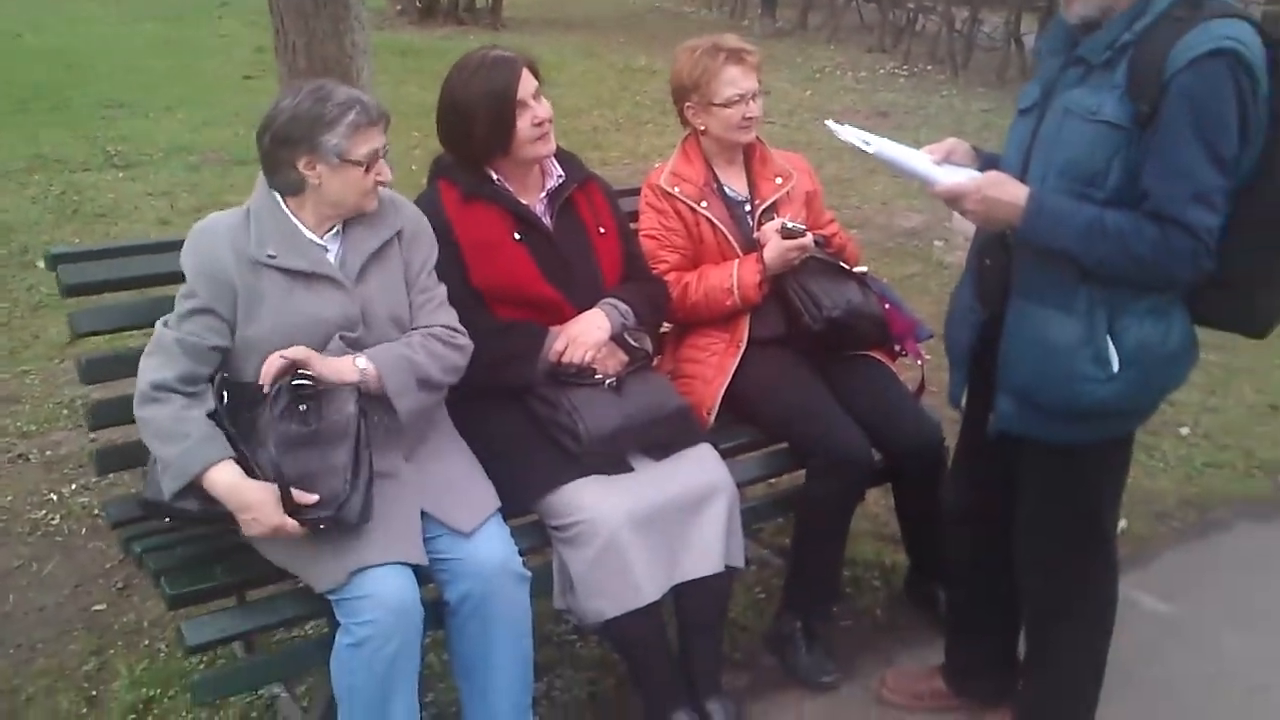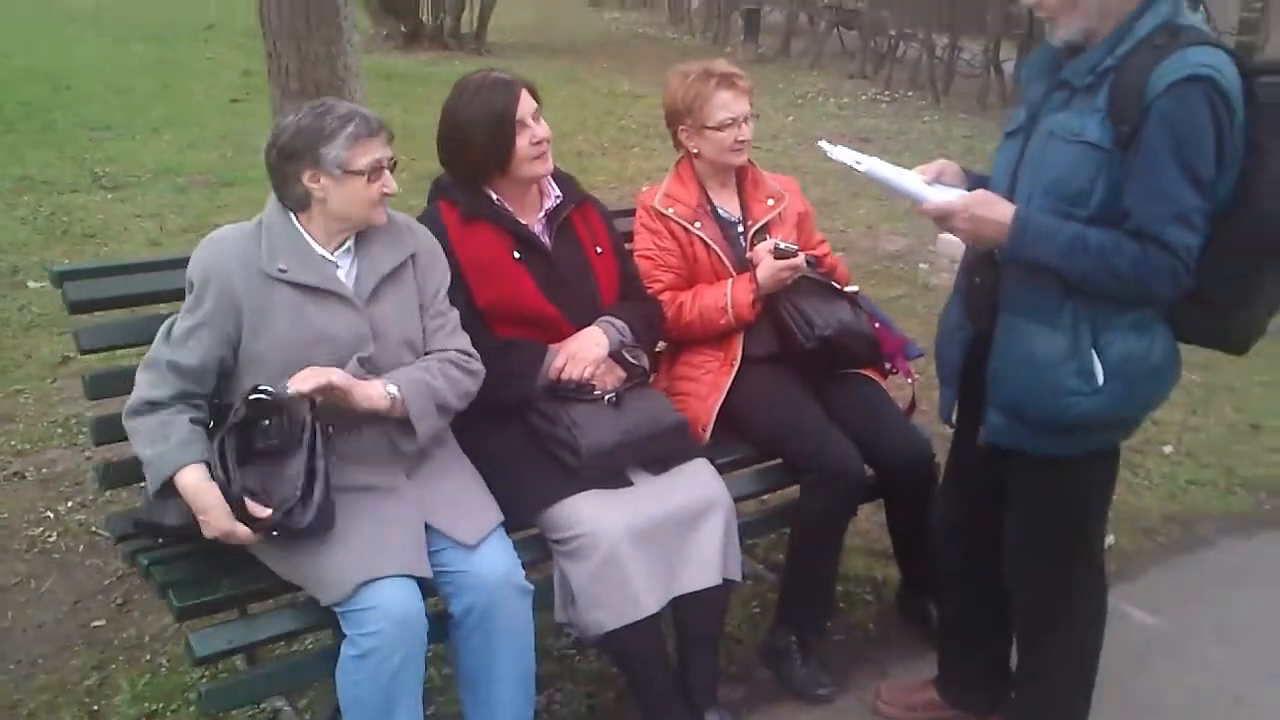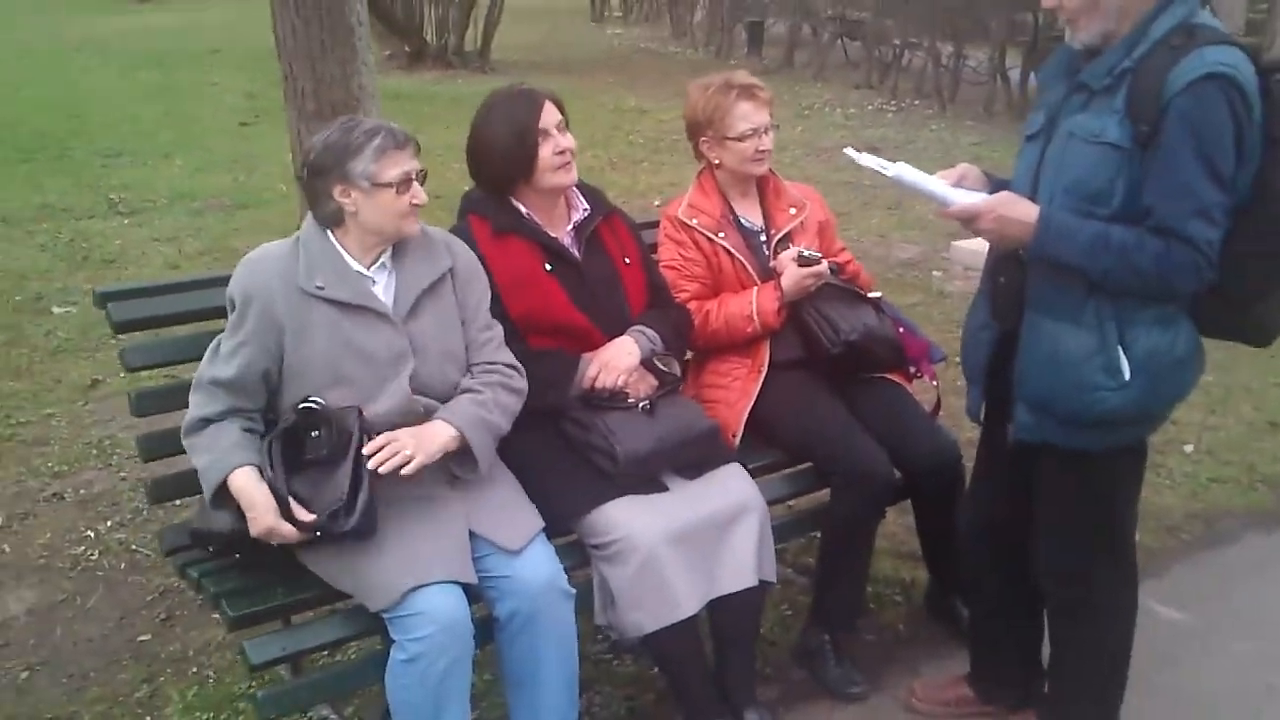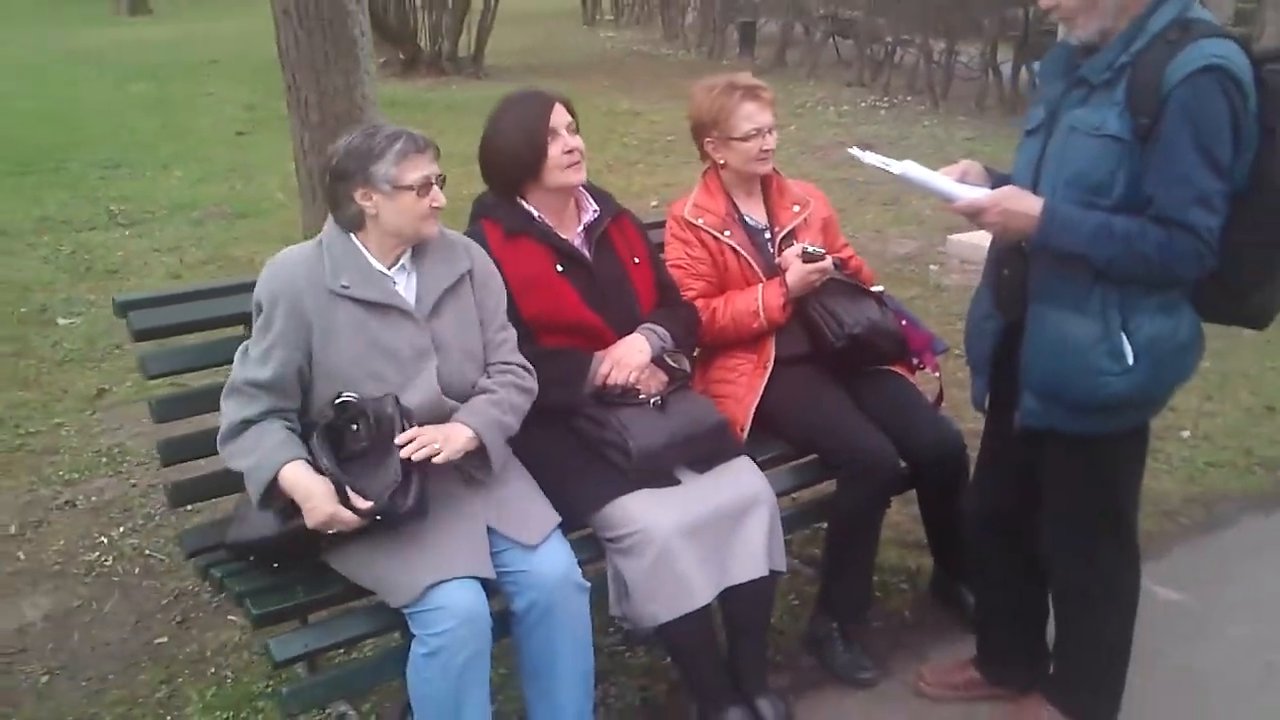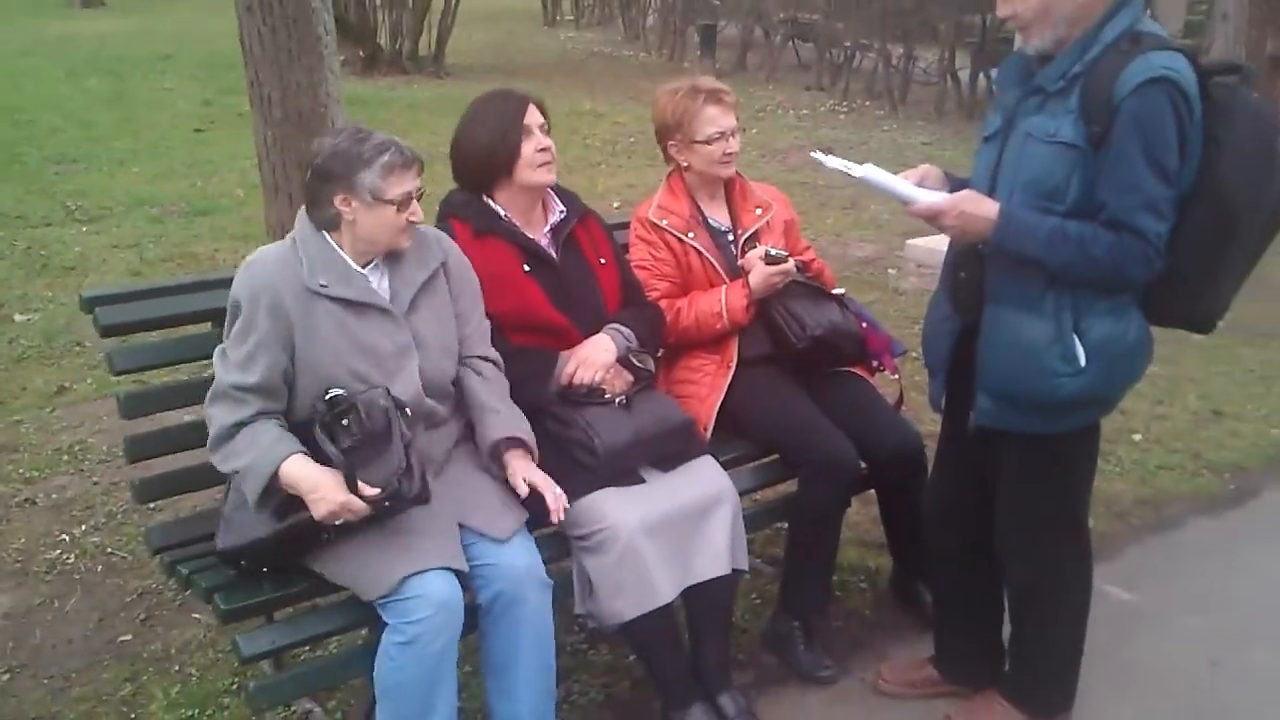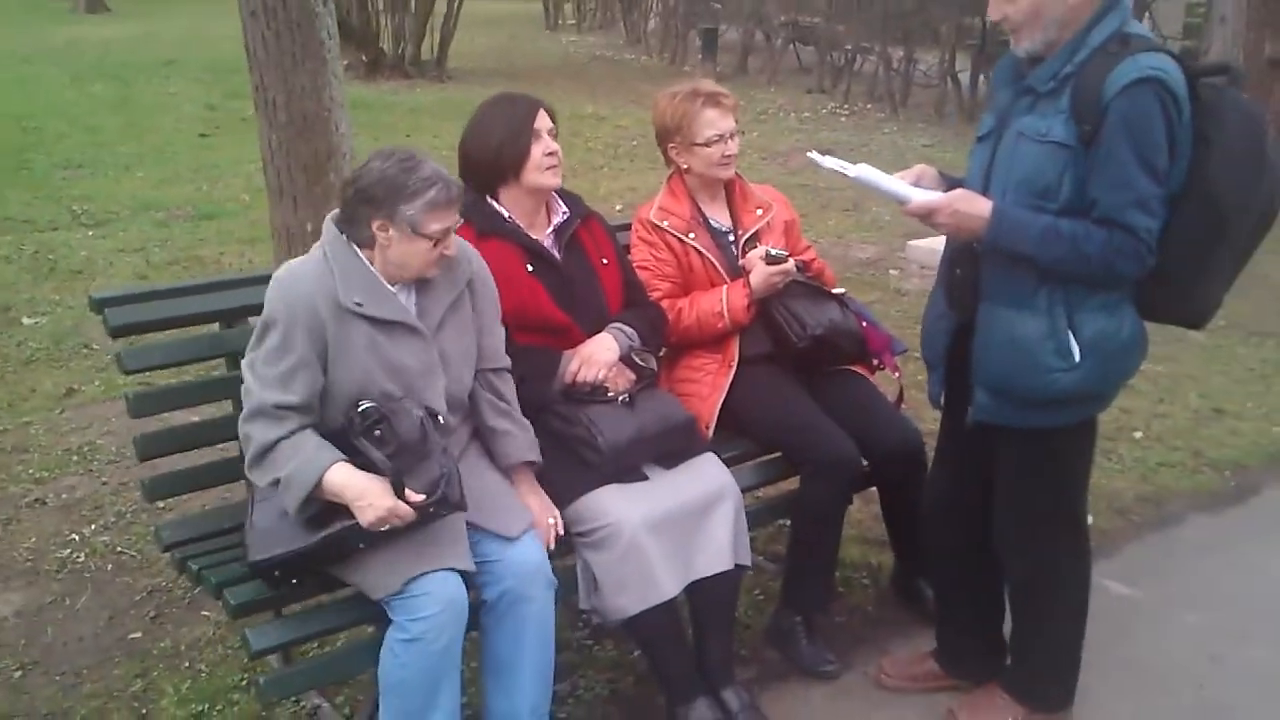
dt=0.2s
person 1, frame 1
left shoulder: (1202, 58)
left elbow: (1181, 247)
left wrist: (1029, 211)
right wrist: (983, 165)
left hip: (1084, 362)
right hip: (1007, 335)
left knee: (1062, 554)
right knee: (978, 518)
person 1, frame 2
left shoulder: (1181, 82)
right shoulder: (1064, 61)
left elbow: (1162, 265)
left wrist: (1016, 230)
right wrist: (972, 185)
left hip: (1071, 376)
right hip: (997, 352)
left knee: (1049, 565)
right knee: (967, 530)
person 1, frame 3
left shoulder: (1200, 81)
right shoulder: (1080, 64)
left elbow: (1183, 260)
left wrist: (1040, 229)
right wrist: (992, 189)
left hip: (1096, 375)
right hip: (1023, 354)
left knee: (1080, 559)
right knee: (994, 527)
person 1, frame 4
left shoulder: (1196, 74)
right shoulder: (1079, 60)
left elbow: (1184, 248)
left wrist: (1043, 221)
right wrist: (995, 183)
left hip: (1099, 360)
right hip: (1025, 341)
left knee: (1084, 541)
right knee: (998, 515)
right ankle: (1007, 662)
person 1, frame 5
left shoulder: (1146, 85)
right shoulder: (1033, 70)
left elbow: (1134, 252)
left wrist: (999, 225)
right wrist: (954, 188)
left hip: (1053, 361)
right hip: (983, 343)
left knee: (1038, 539)
right knee: (954, 513)
right ankle: (963, 658)
person 1, frame 6
left shoulder: (1135, 85)
right shoulder: (1027, 71)
left elbow: (1126, 248)
left wrist: (994, 223)
right wrist: (950, 187)
left hip: (1050, 357)
right hip: (981, 341)
left knee: (1038, 532)
right knee: (955, 508)
right ankle: (966, 652)
person 2, frame 1
left shoulder: (583, 187)
right shoulder: (441, 213)
left elbow: (648, 286)
left wrist: (607, 316)
right wrist: (556, 345)
left hip: (609, 382)
right hip: (510, 399)
left knee: (708, 482)
right knee: (601, 514)
person 2, frame 2
left shoulder: (579, 207)
right shoulder: (443, 232)
left elbow: (644, 305)
left wrist: (604, 334)
right wrist: (556, 361)
left hip: (605, 397)
right hip: (510, 417)
left knee: (704, 497)
right knee: (600, 527)
person 2, frame 3
left shoulder: (606, 220)
right shoulder: (473, 246)
left elbow: (673, 314)
left wrist: (636, 343)
right wrist: (589, 371)
left hip: (638, 406)
right hip: (545, 425)
left knee: (738, 500)
right knee: (639, 532)
person 2, frame 4
left shoulder: (614, 221)
right shoulder: (487, 247)
left elbow: (681, 311)
left wrist: (646, 340)
right wrist: (601, 368)
left hip: (647, 401)
right hip: (558, 422)
left knee: (748, 491)
right knee: (653, 525)
person 2, frame 5
left shoulder: (580, 222)
right shoulder: (455, 245)
left elbow: (645, 312)
left wrist: (612, 340)
right wrist: (566, 367)
left hip: (612, 402)
right hip: (526, 420)
left knee: (711, 490)
right knee: (618, 523)
person 2, frame 6
left shoulder: (585, 224)
right shoulder: (464, 245)
left elbow: (648, 312)
left wrist: (615, 339)
right wrist: (569, 367)
left hip: (615, 401)
right hip: (531, 418)
left knee: (714, 488)
right knee: (621, 519)
person 3, frame 1
left shoulder: (791, 170)
right shoulder: (667, 192)
left elbow: (837, 246)
right elbow: (670, 293)
left wrist: (814, 252)
right wrist: (760, 266)
right hip: (734, 346)
left knee: (919, 437)
right knee: (844, 452)
left ankle: (932, 575)
right ankle: (798, 622)
person 3, frame 2
left shoulder: (782, 192)
right shoulder: (660, 212)
left elbow: (827, 266)
right elbow: (664, 313)
left wrist: (805, 272)
right wrist: (753, 286)
right hip: (727, 364)
left knee: (910, 453)
right knee: (838, 466)
left ankle: (922, 589)
right ankle: (793, 634)
person 3, frame 3
left shoulder: (804, 201)
right shoulder: (685, 224)
left elbow: (850, 274)
right elbow: (691, 322)
left wrist: (827, 279)
right wrist: (778, 294)
right hip: (754, 372)
left knee: (938, 455)
right knee: (867, 469)
left ankle: (951, 589)
right ankle: (826, 635)
person 3, frame 4
left shoulder: (806, 199)
right shoulder: (690, 223)
left elbow: (853, 270)
right elbow: (698, 320)
left wrist: (831, 274)
right wrist: (783, 290)
right hip: (761, 367)
left knee: (942, 444)
right knee: (872, 458)
left ankle: (957, 575)
right ankle: (835, 622)
person 3, frame 5
left shoulder: (768, 202)
right shoulder: (654, 224)
left elbow: (813, 271)
right elbow: (662, 320)
left wrist: (793, 277)
right wrist: (746, 292)
right hip: (723, 367)
left knee: (901, 444)
right knee: (834, 458)
left ankle: (915, 574)
right ankle: (795, 620)
person 3, frame 6
left shoulder: (768, 203)
right shoulder: (656, 226)
left elbow: (814, 271)
right elbow: (664, 320)
left wrist: (793, 276)
right wrist: (747, 291)
right hip: (724, 366)
left knee: (901, 442)
right knee: (834, 455)
left ankle: (916, 571)
right ankle: (797, 616)
person 4, frame 1
left shoulder: (399, 222)
right shoulder: (223, 248)
left elbow: (447, 344)
right elbow: (166, 389)
left wrist: (344, 368)
right wrist: (234, 488)
left hip: (412, 438)
left knee: (493, 567)
right knee: (385, 599)
person 4, frame 2
left shoulder: (409, 242)
right shoulder: (231, 262)
left elbow: (457, 363)
right elbow: (164, 397)
left wrist: (376, 392)
right wrist: (198, 488)
left hip: (416, 454)
left knee: (498, 581)
right knee: (389, 610)
person 4, frame 3
left shoulder: (447, 257)
right shoulder: (271, 280)
left elbow: (500, 375)
right elbow: (219, 409)
left wrist: (443, 432)
right wrist: (250, 489)
left hip: (459, 468)
left knee: (541, 586)
right knee: (436, 615)
person 4, frame 4
left shoulder: (464, 259)
right shoulder: (295, 281)
left elbow: (506, 371)
right elbow: (253, 411)
left wrist: (466, 431)
right wrist: (303, 482)
left hip: (471, 465)
right hip: (370, 494)
left knee: (555, 579)
right knee: (455, 608)
person 4, frame 5
left shoulder: (437, 254)
right shoulder: (271, 279)
left elbow: (477, 365)
right elbow: (238, 413)
left wrist: (512, 451)
right wrist: (305, 476)
left hip: (446, 461)
right hip: (344, 487)
left knee: (520, 573)
right knee: (428, 599)
person 4, frame 6
left shoulder: (463, 268)
right shoulder: (303, 292)
left elbow: (491, 379)
right elbow: (270, 428)
left wrist: (522, 479)
right wrist: (352, 486)
left hip: (455, 462)
right hip: (351, 486)
left knee: (526, 569)
right knee: (434, 598)
